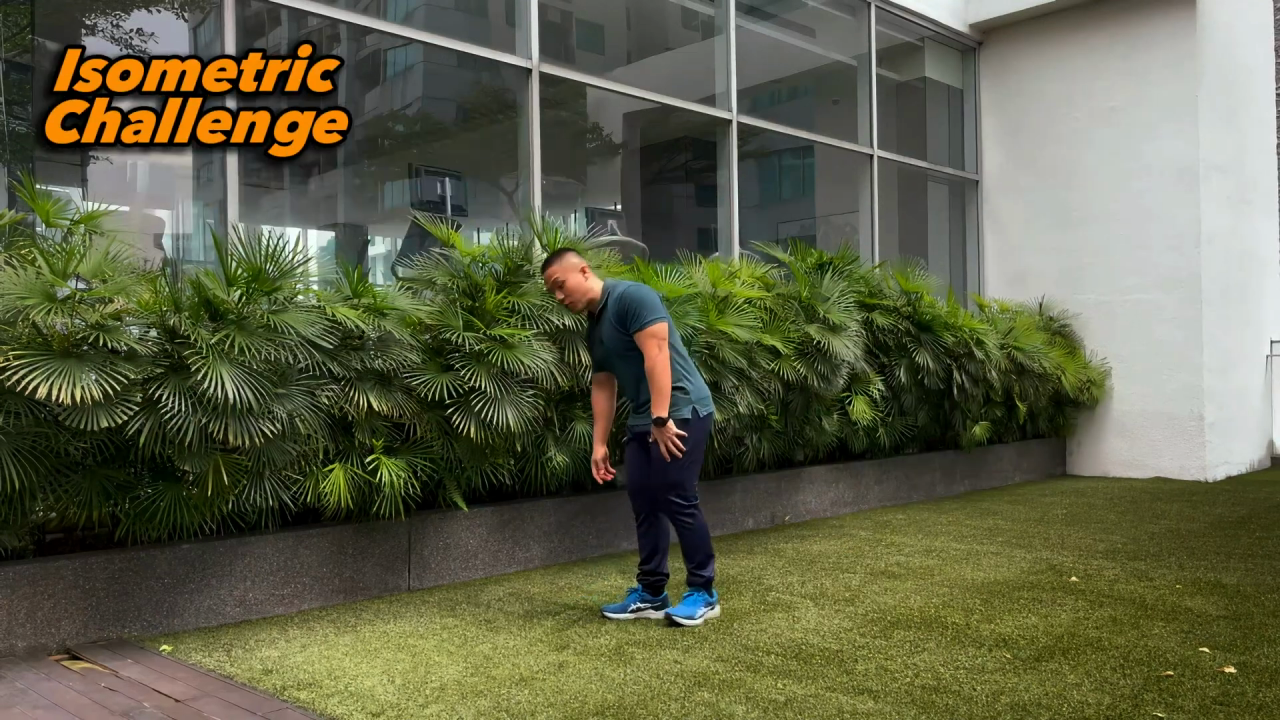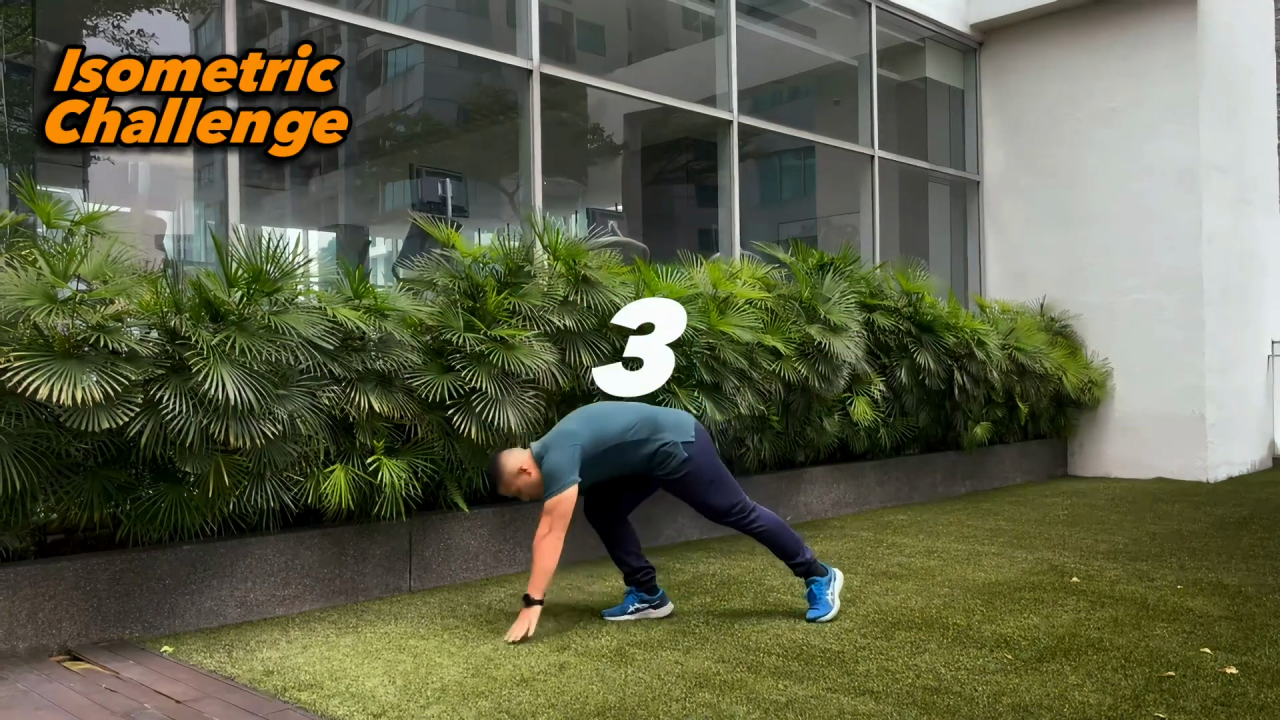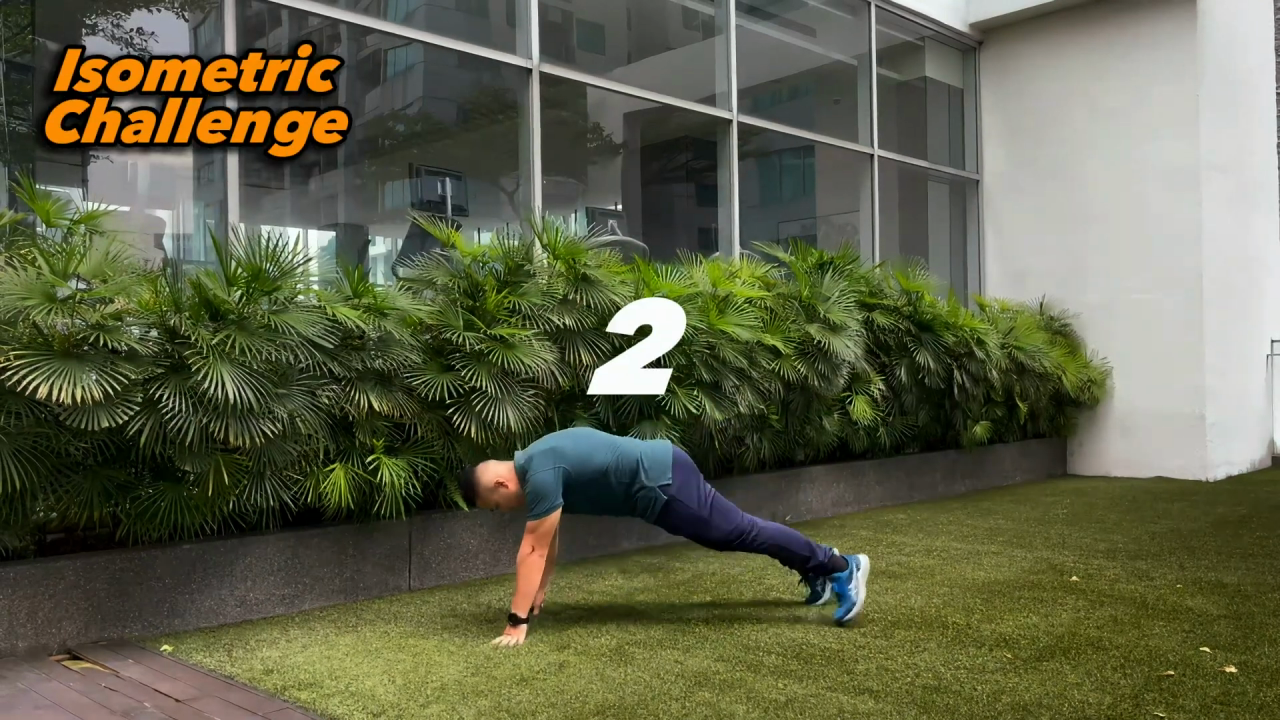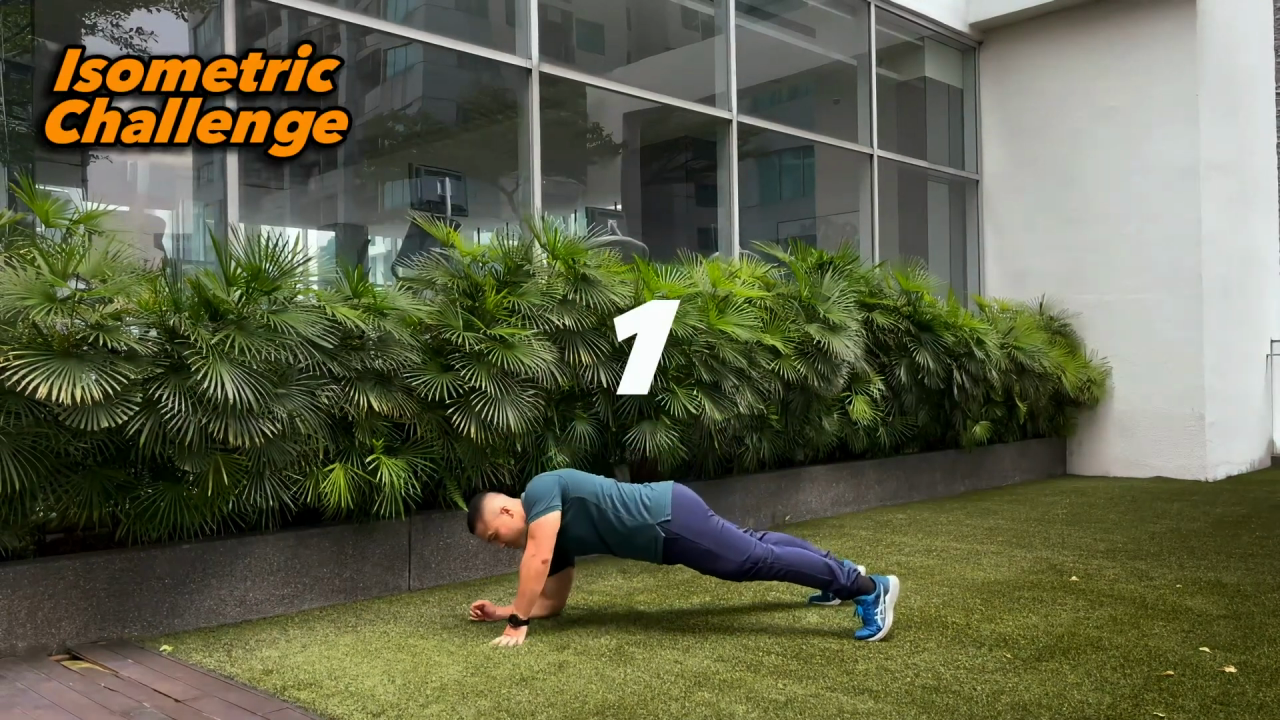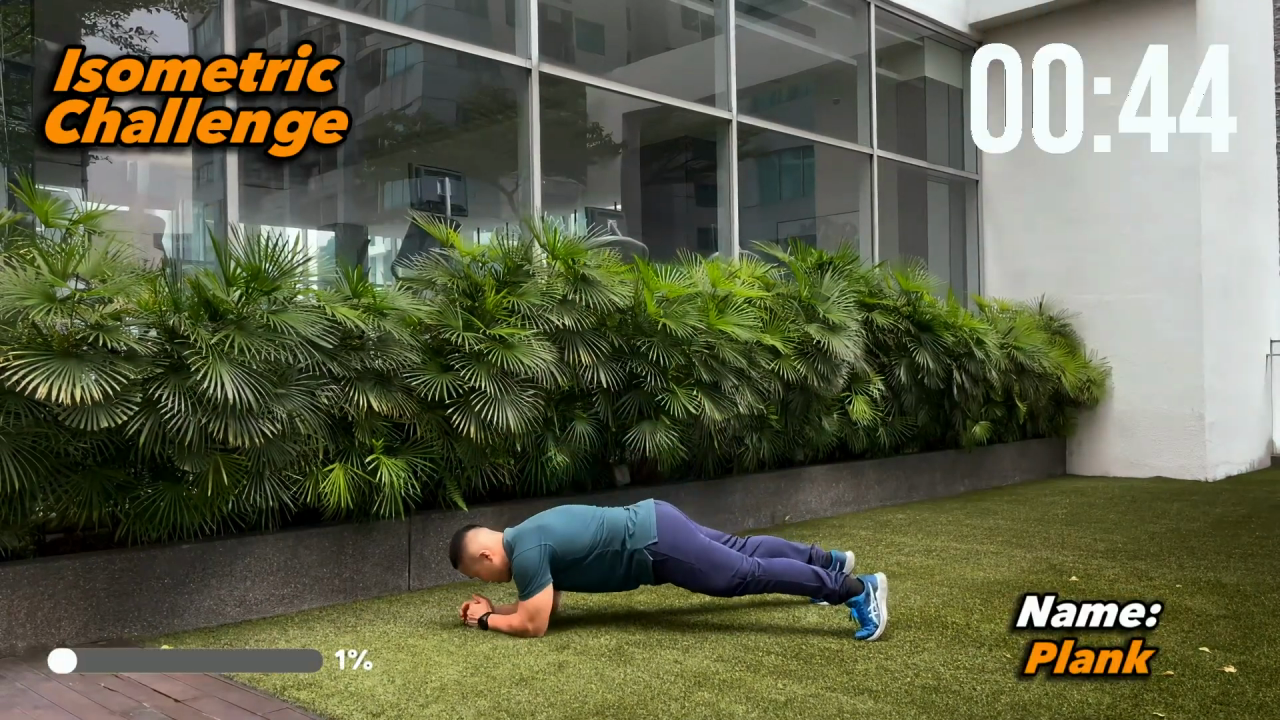
dt=1s
person 1, frame 1
left shoulder: (632, 297)
right shoulder: (594, 326)
left elbow: (656, 356)
right elbow: (603, 387)
left wrist: (661, 419)
right wrist: (600, 444)
left hip: (681, 412)
right hip: (644, 421)
left knee: (678, 501)
right knee: (643, 502)
left ankle: (703, 593)
right ankle: (651, 593)
person 1, frame 2
left shoulder: (557, 457)
right shoulder: (551, 454)
left elbow: (551, 532)
right elbow: (550, 531)
left wrist: (532, 604)
right wrist: (535, 593)
left hip: (676, 445)
right hip: (650, 453)
left knee: (738, 513)
right knee: (601, 510)
left ankle: (819, 577)
right ankle: (648, 594)
person 1, frame 3
left shoulder: (540, 477)
right shoulder: (536, 463)
left elbow: (533, 550)
right elbow: (548, 542)
left wrist: (518, 621)
right wrist: (540, 592)
left hip: (659, 481)
right hip: (660, 468)
left knee: (737, 532)
right knee: (732, 528)
left ankle: (839, 568)
right ankle: (816, 565)
person 1, frame 4
left shoulder: (541, 490)
right shoulder: (558, 532)
left elbow: (536, 559)
right elbow: (553, 600)
left wrist: (517, 623)
right wrist: (503, 610)
left hip: (669, 520)
right hip: (667, 519)
left knee: (757, 561)
right knee: (753, 544)
left ankle: (868, 589)
right ankle: (839, 568)
person 1, frame 5
left shoulder: (526, 553)
right shoulder: (526, 537)
left elbow: (534, 624)
right elbow: (546, 601)
left wrist: (488, 620)
right wrist: (495, 607)
left hip: (653, 545)
right hip: (650, 521)
left knee: (744, 575)
right knee: (739, 550)
left ankle: (856, 589)
right ankle: (827, 561)
